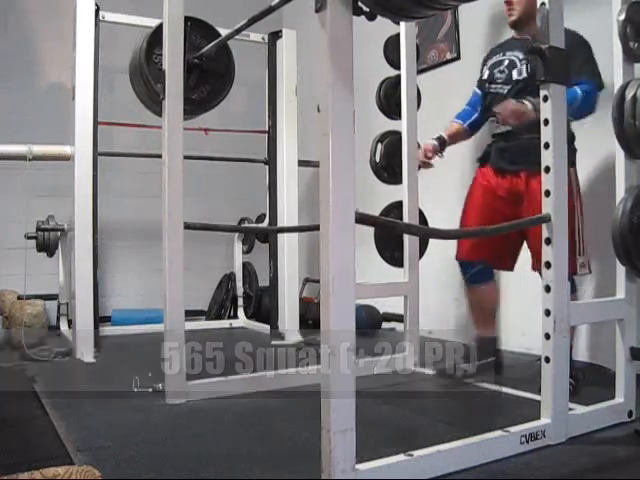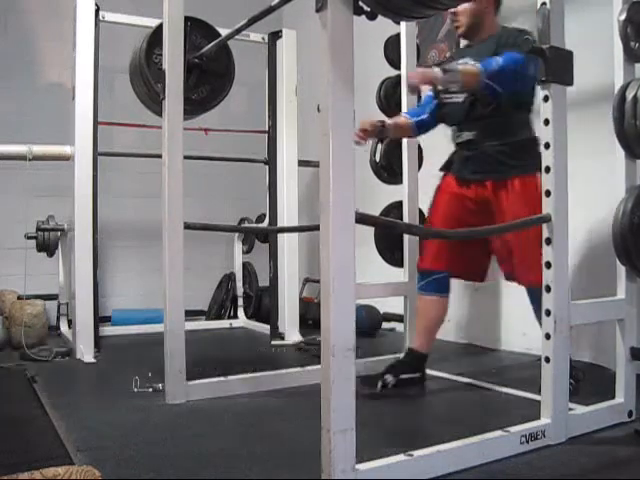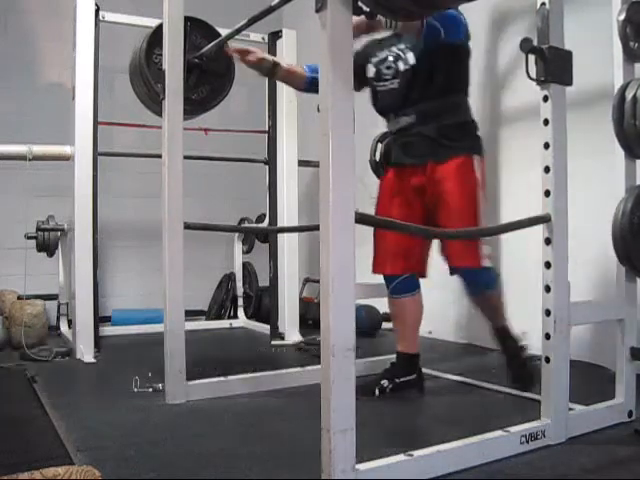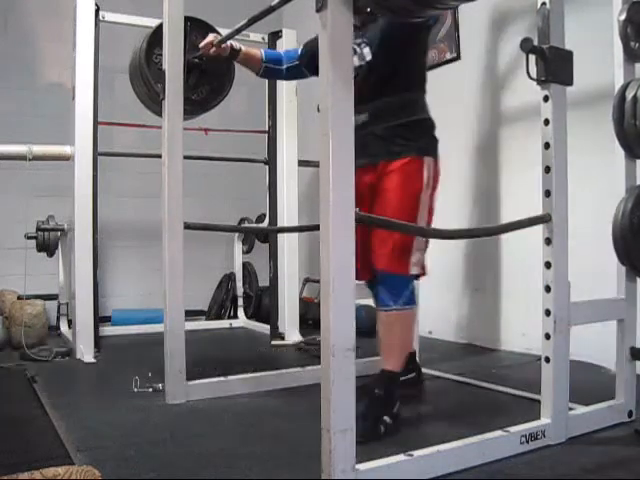
dt=0.3s
person 1, frame 1
left shoulder: (565, 43)
right shoulder: (496, 53)
left elbow: (587, 95)
right elbow: (476, 108)
left wrist: (534, 108)
right wrist: (441, 141)
left hip: (545, 169)
right hip: (496, 166)
right knee: (472, 255)
left ankle: (564, 363)
right ankle: (486, 349)
person 1, frame 2
left shoulder: (515, 42)
right shoulder: (454, 60)
left elbow: (511, 71)
right elbow: (426, 114)
left wrist: (440, 76)
right wrist: (384, 127)
left hip: (515, 175)
right hip: (461, 175)
left knee: (535, 274)
right knee: (433, 265)
left ankle: (564, 362)
right ankle: (413, 364)
person 1, frame 3
left shoulder: (440, 28)
right shoulder: (374, 51)
left elbow: (448, 24)
right elbow: (321, 78)
left wrist: (374, 20)
right wrist: (269, 65)
left hip: (453, 156)
right hip: (403, 164)
left knee: (468, 259)
right knee: (397, 267)
left ankle: (506, 339)
right ankle: (407, 365)
person 1, frame 4
left shoulder: (400, 22)
right elbow: (284, 63)
right wrist: (233, 50)
left hip: (406, 157)
right hip: (359, 161)
left knee: (394, 268)
right knee: (375, 272)
left ankle: (386, 395)
right ankle: (405, 368)
